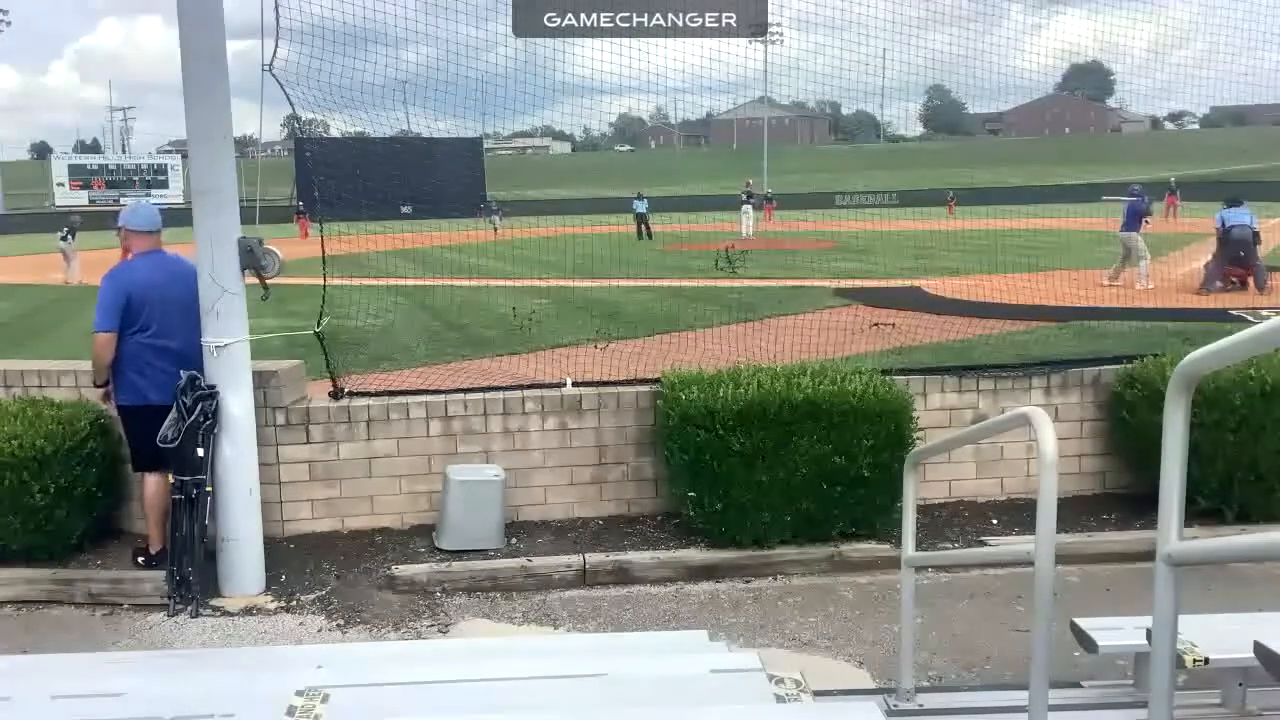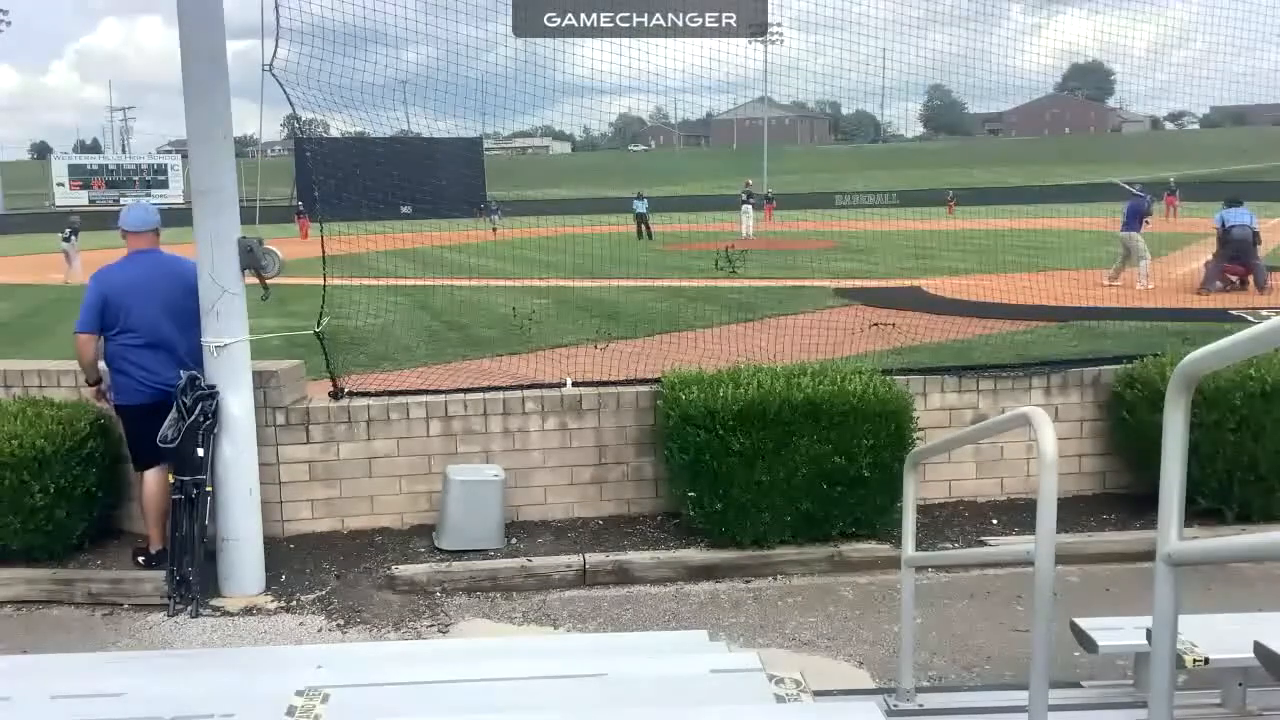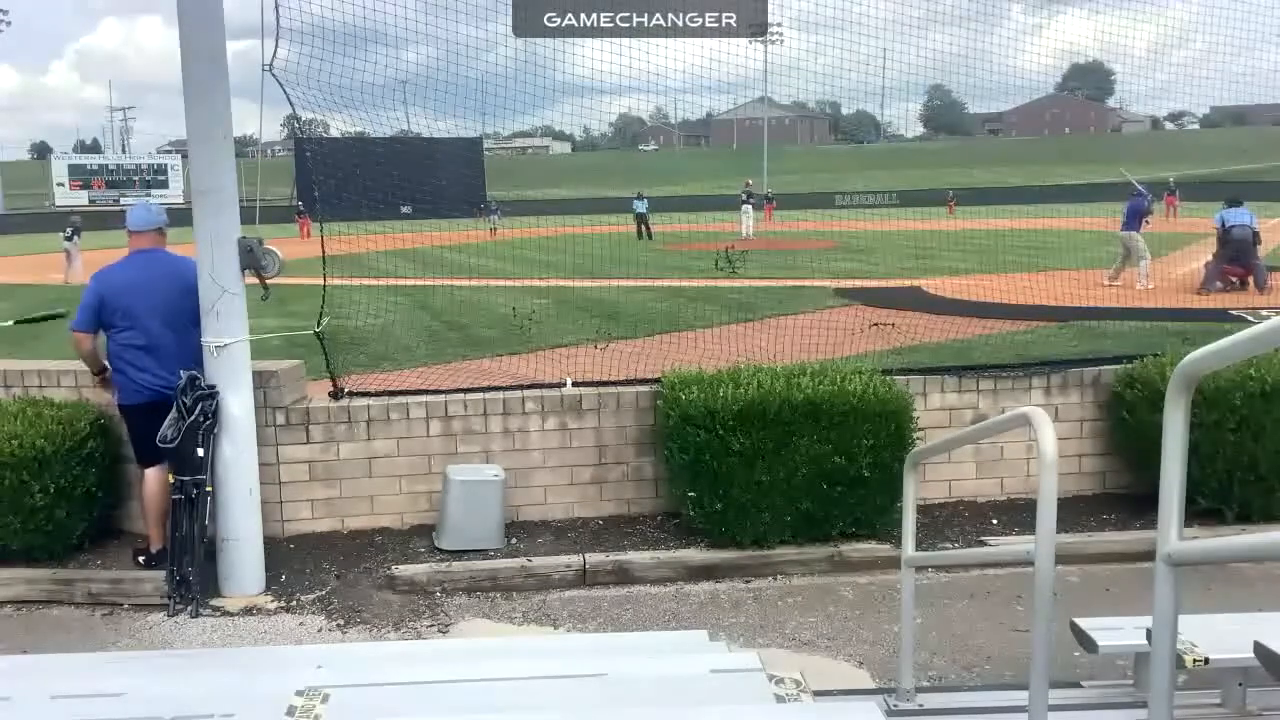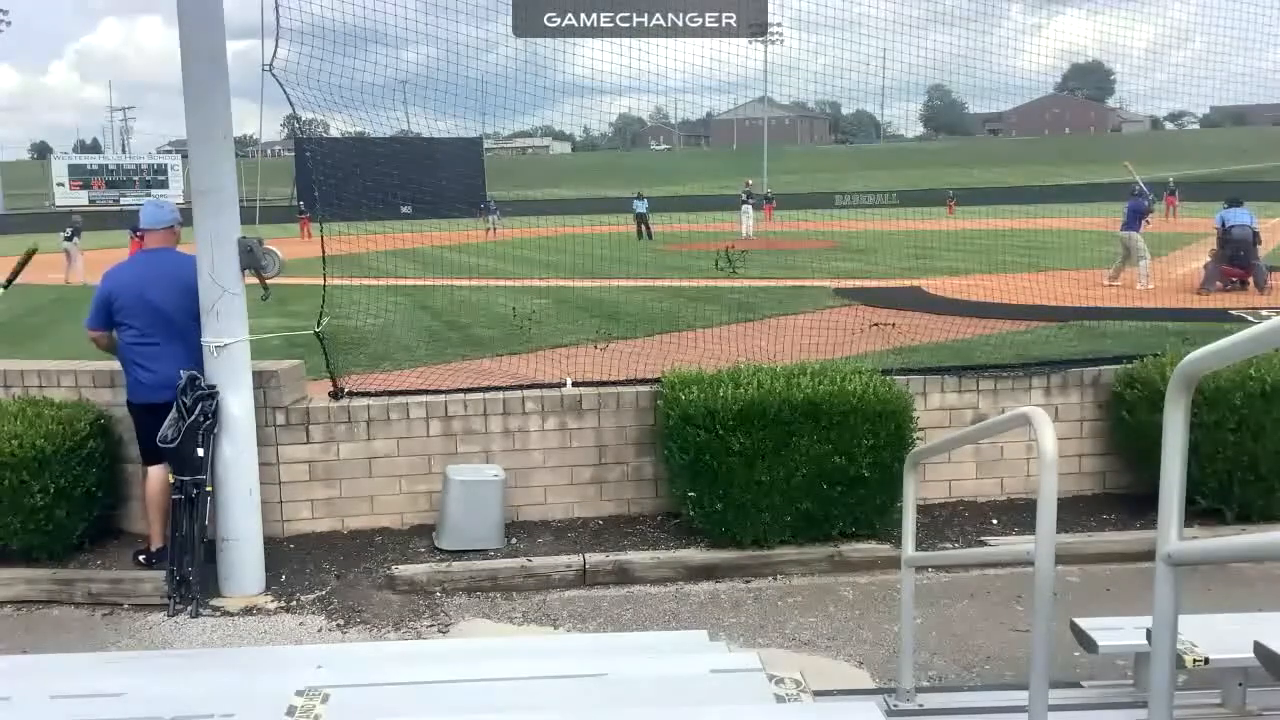
dt=0.2s
person 1, frame 1
left shoulder: (119, 278)
right shoulder: (190, 271)
left elbow: (103, 339)
left wrist: (102, 381)
left hip: (141, 393)
left knee: (154, 470)
left ankle: (156, 549)
person 1, frame 2
left shoulder: (104, 279)
right shoulder: (189, 270)
left elbow: (84, 339)
left wrist: (94, 380)
left hip: (136, 392)
left knee: (153, 467)
left ankle: (156, 549)
person 1, frame 3
left shoulder: (105, 279)
right shoulder: (191, 270)
left elbow: (82, 338)
left wrist: (100, 371)
right wrist: (206, 366)
left hip: (139, 391)
left knee: (154, 466)
left ankle: (156, 548)
person 1, frame 4
left shoulder: (116, 277)
right shoulder: (198, 269)
left elbow: (97, 335)
left hip: (147, 389)
left knee: (157, 465)
left ankle: (157, 547)
